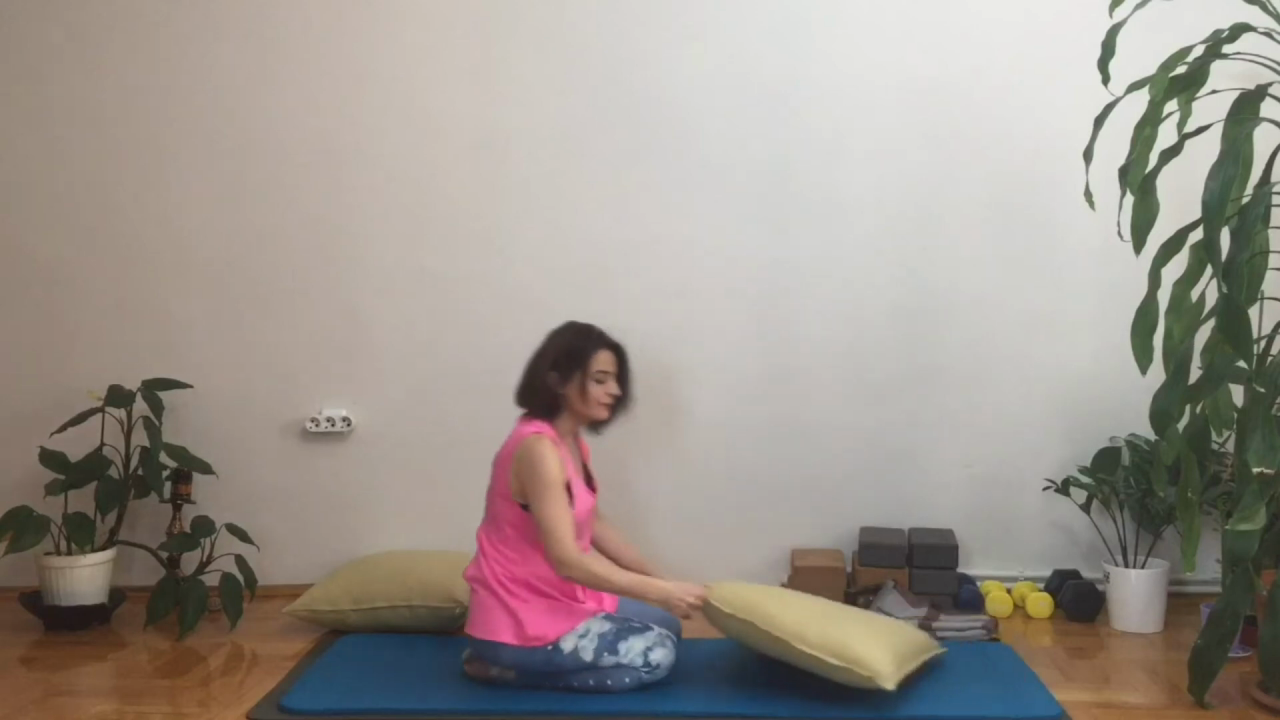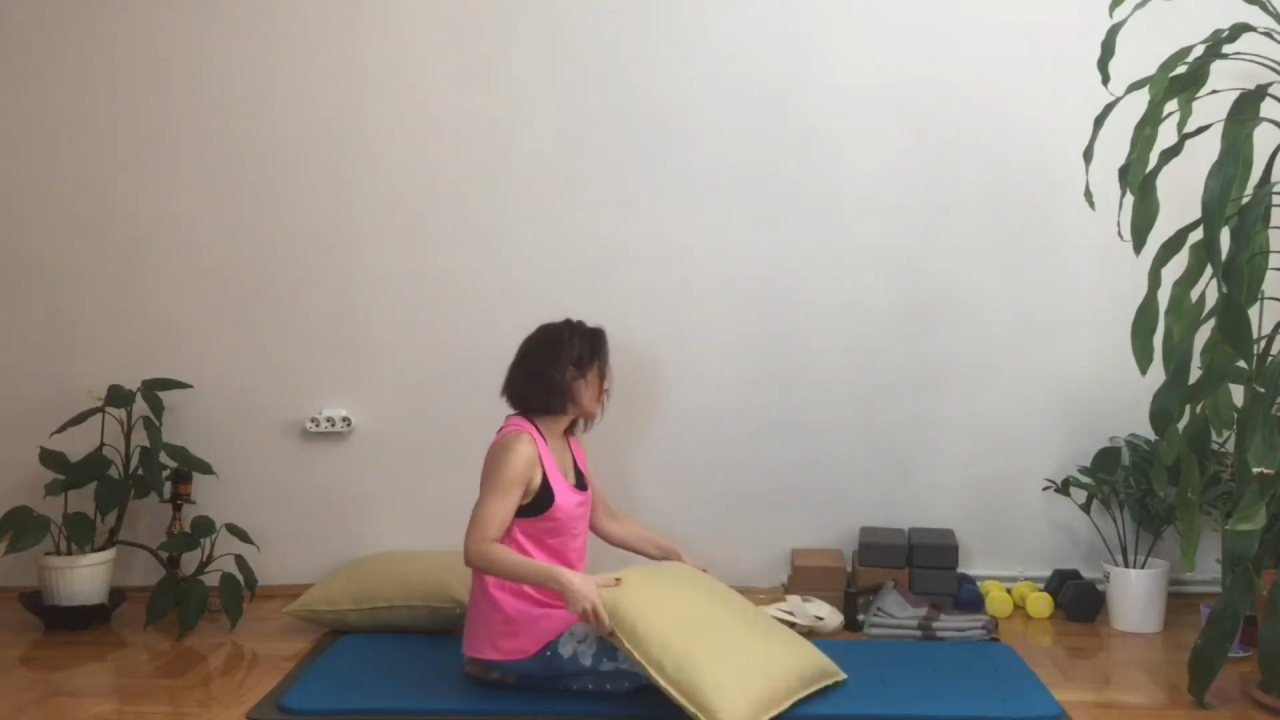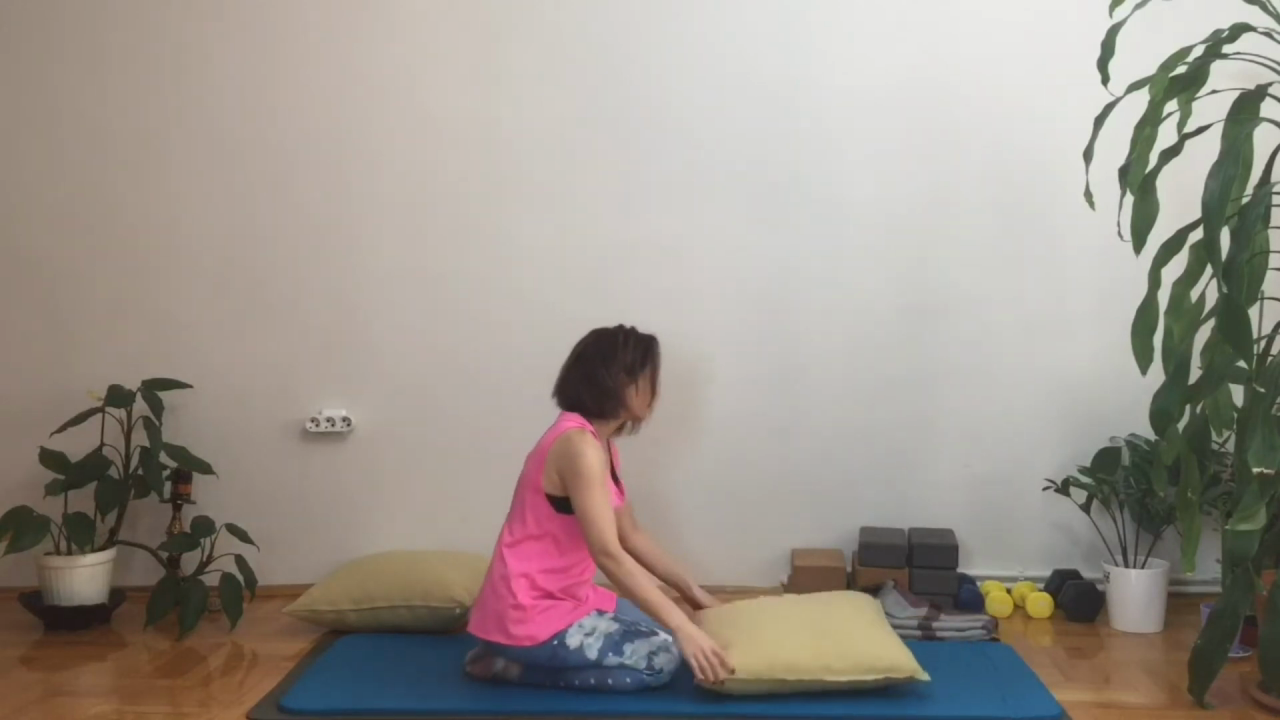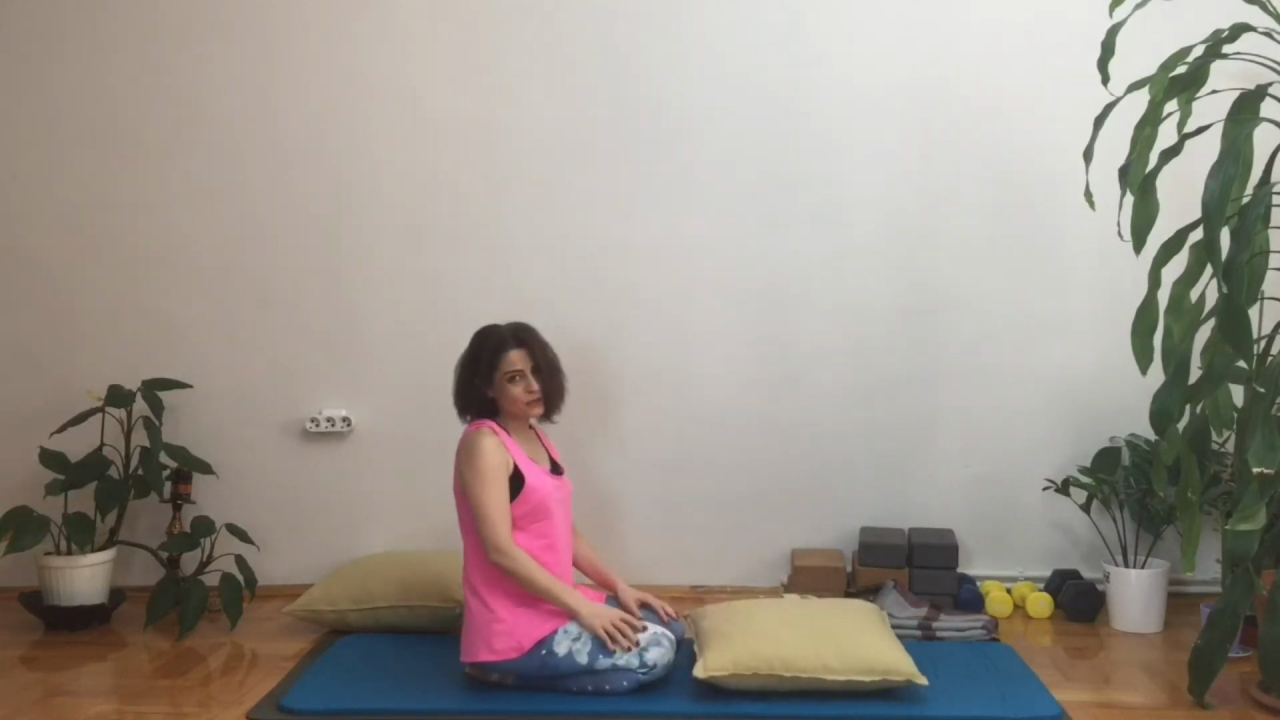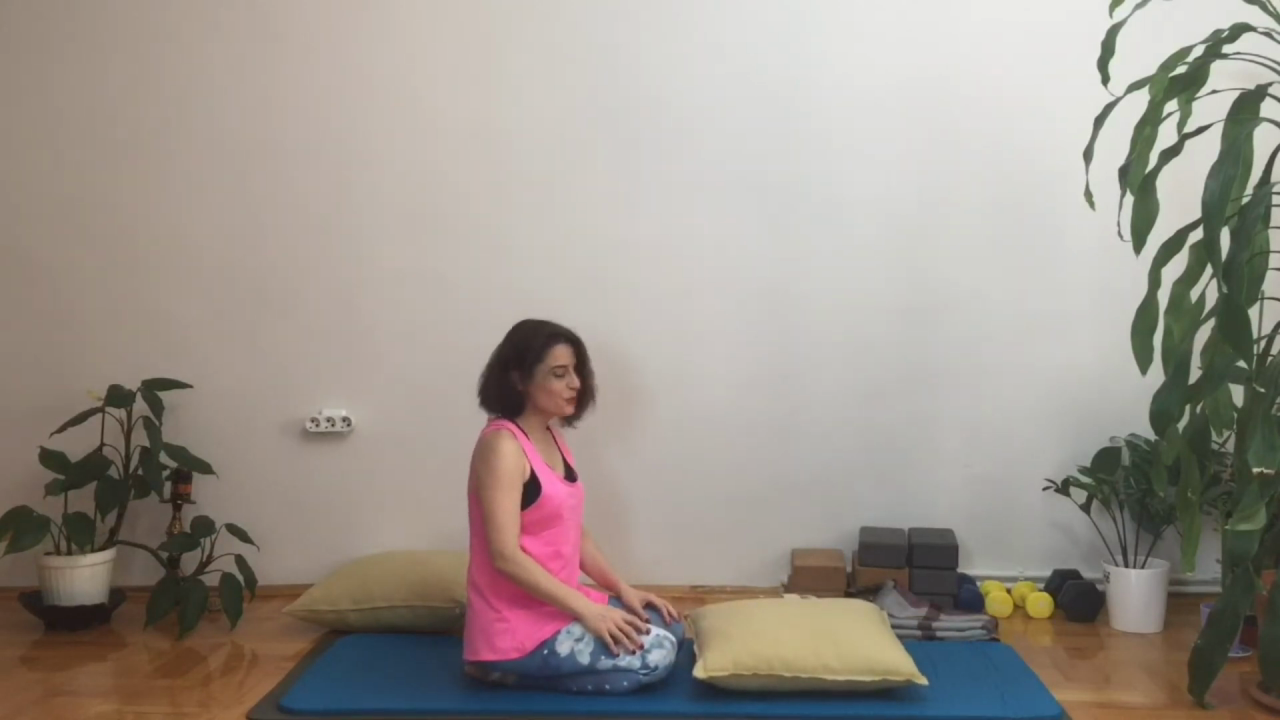
dt=1s
person 1, frame 1
left shoulder: (570, 441)
right shoulder: (538, 448)
left elbow: (593, 525)
right elbow: (569, 562)
left wrist: (658, 580)
right wrist: (661, 591)
left hip: (554, 598)
right hip: (516, 620)
left knee: (664, 625)
right knee: (655, 655)
right ankle: (510, 663)
person 1, frame 2
left shoulder: (568, 444)
right shoulder: (518, 446)
left elbow: (607, 520)
right elbow: (479, 549)
left wrist: (673, 554)
right wrist: (562, 580)
left hip: (556, 609)
right hip: (516, 630)
left ankle: (544, 664)
right ankle: (513, 670)
person 1, frame 3
left shoulder: (599, 442)
right shoulder: (579, 445)
left elbow: (631, 534)
right elbow: (608, 553)
left wrist: (694, 593)
right wrist: (683, 627)
left hip: (563, 597)
right hip: (528, 614)
left knee: (663, 632)
right knee: (659, 658)
left ankle: (522, 656)
right ankle: (510, 664)
person 1, frame 4
left shoulder: (536, 437)
right shoulder: (484, 443)
right elbow: (500, 549)
left wrist: (618, 587)
right wrist: (583, 607)
left hip: (550, 605)
right hip: (512, 627)
left knee: (668, 627)
right knee: (653, 653)
left ankle: (534, 663)
right ankle: (508, 668)
person 1, frame 5
left shoulder: (552, 437)
right shoulder: (502, 445)
right elbow: (506, 556)
left wrist: (622, 589)
right wrist: (587, 610)
left hip: (554, 606)
right hip: (514, 629)
left knee: (668, 627)
right knee: (654, 654)
left ankle: (538, 667)
right ankle: (510, 670)
